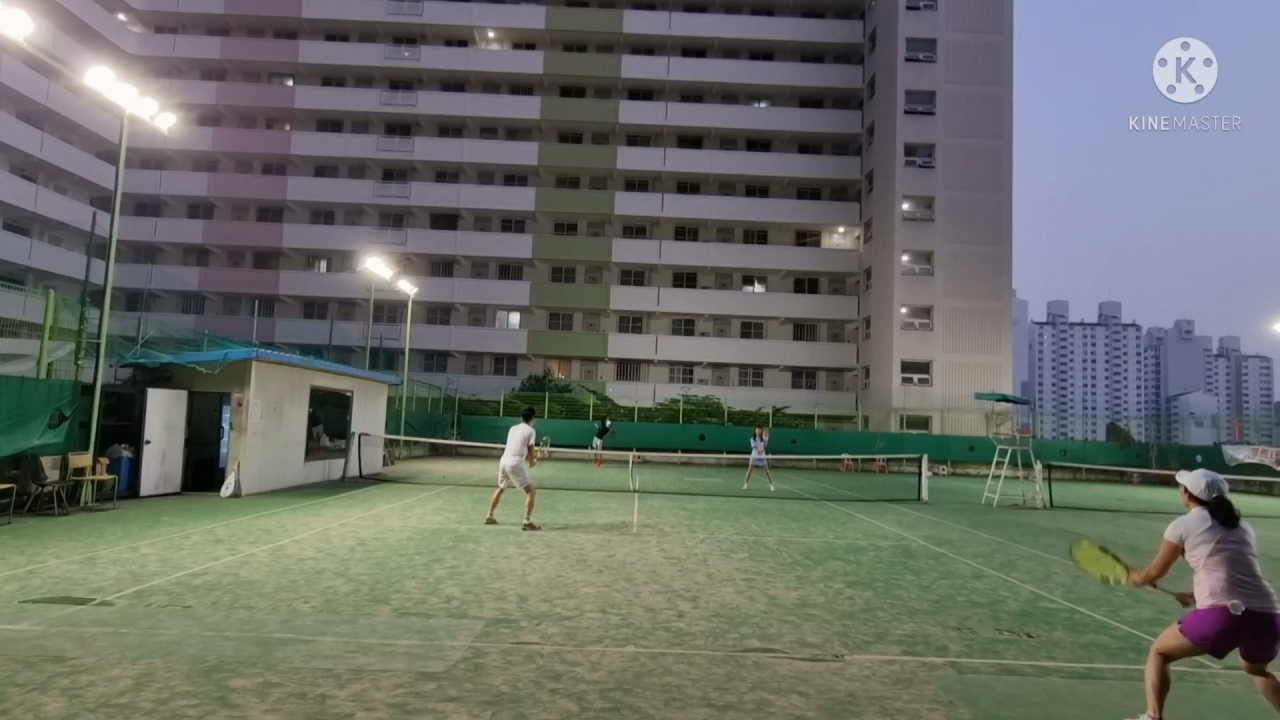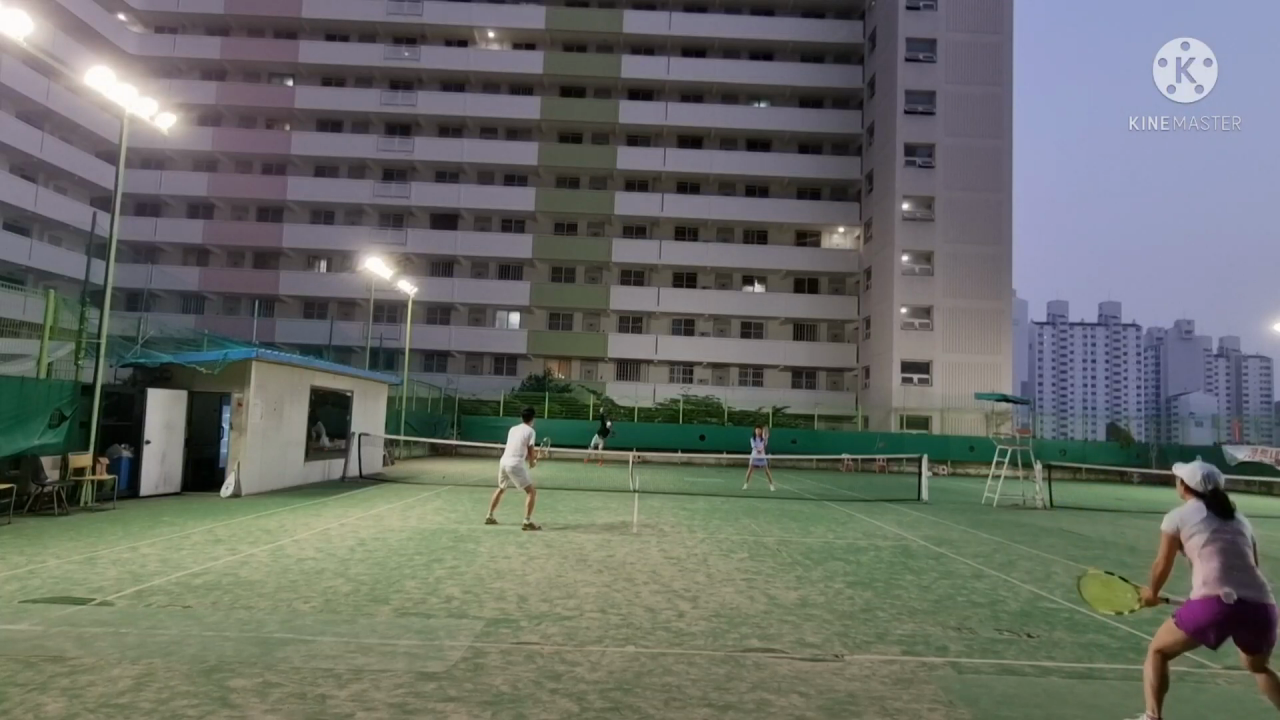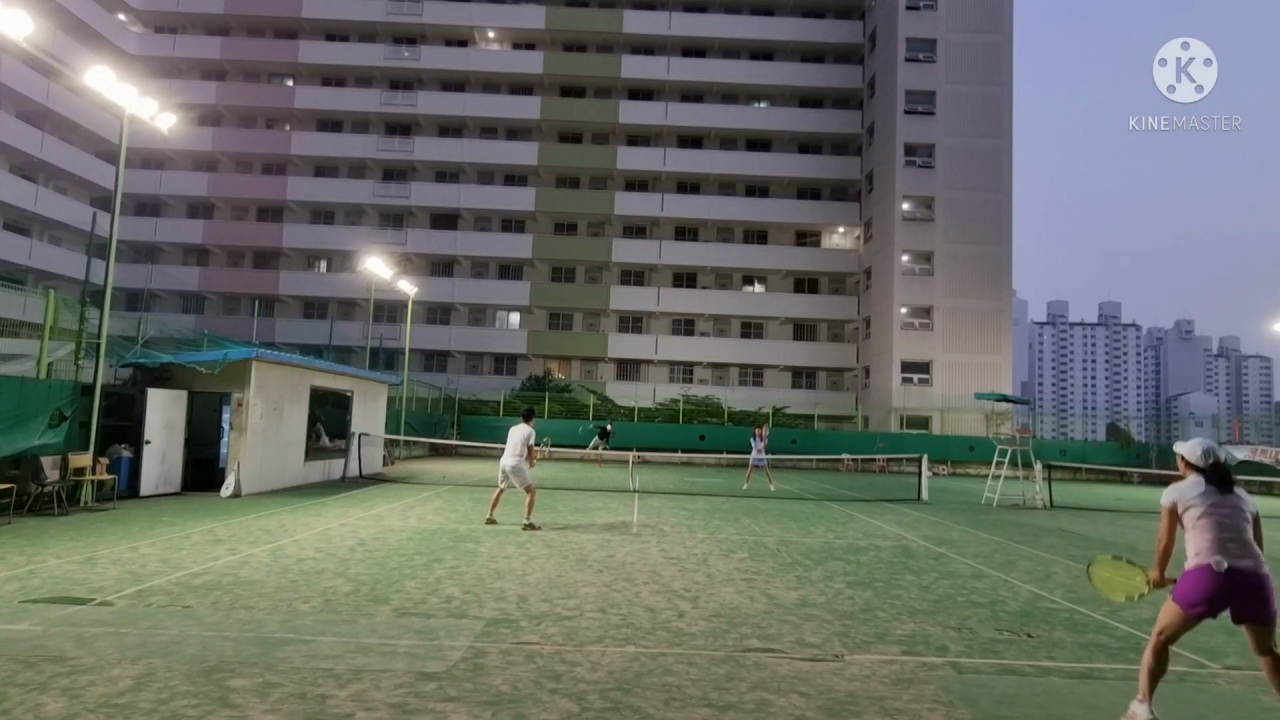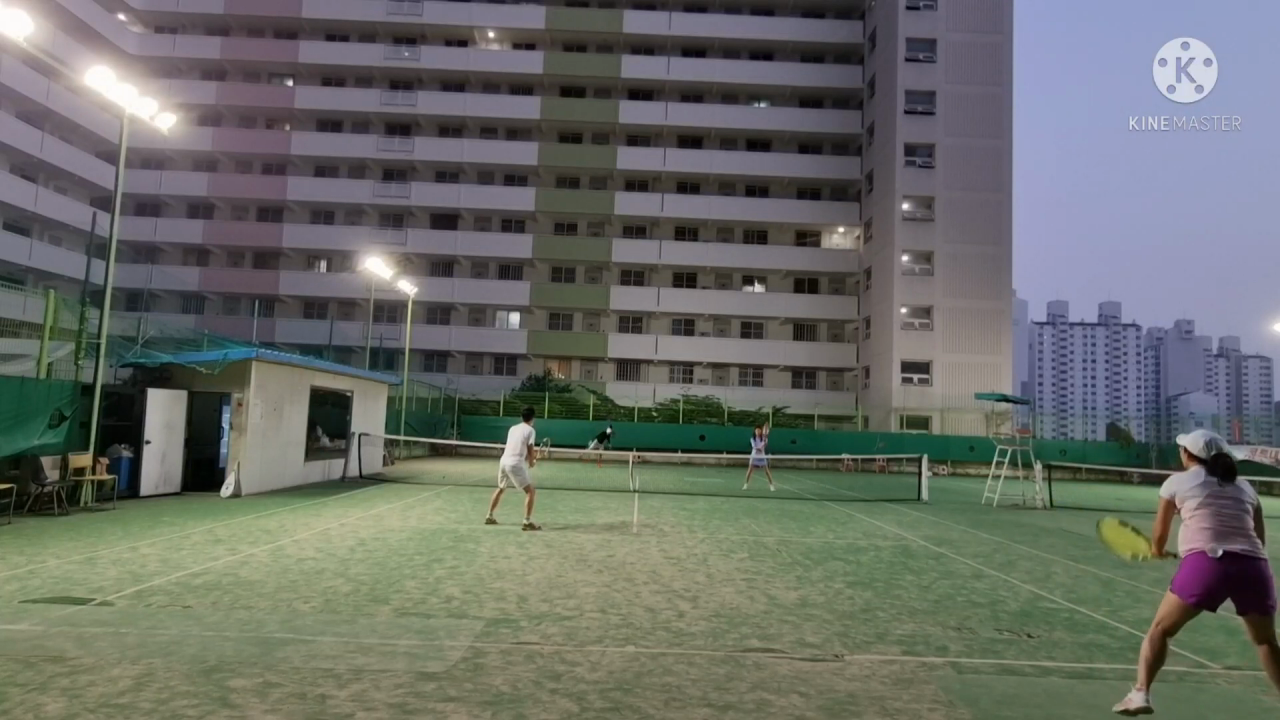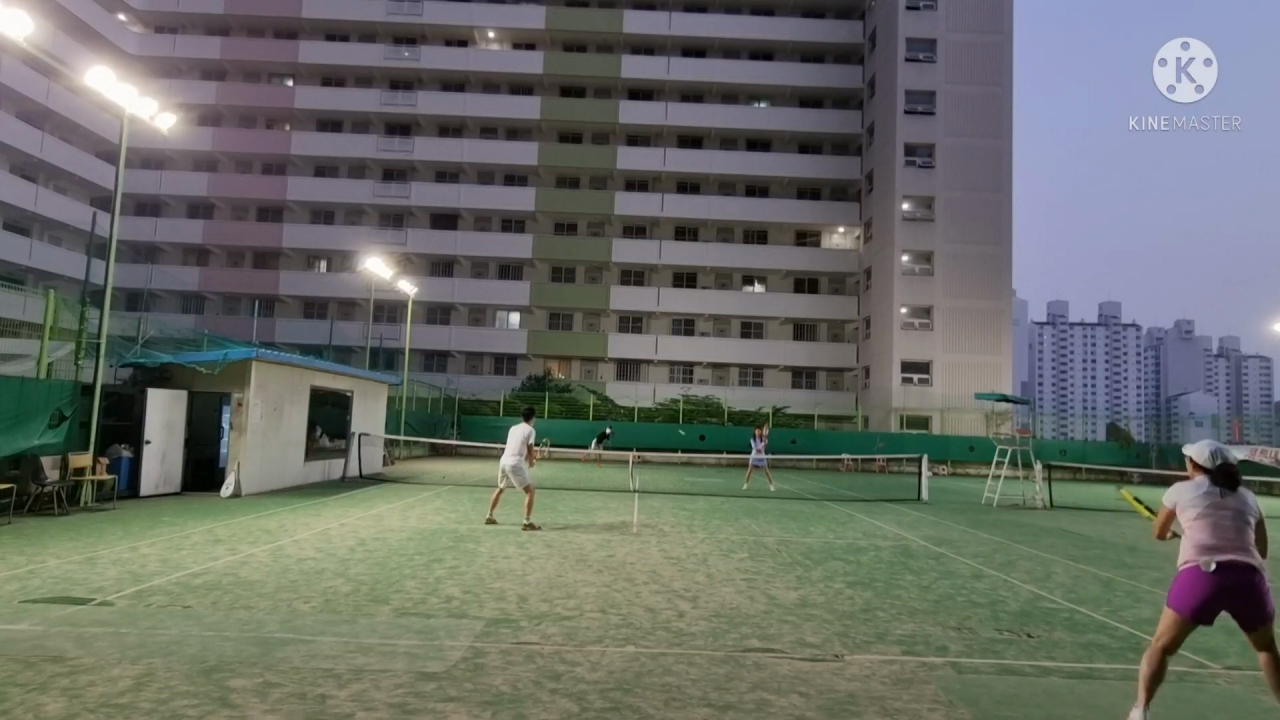
dt=0.1s
person 1, frame 1
left shoulder: (1184, 525)
right shoulder: (1242, 527)
left elbow: (1157, 570)
left wrist: (1139, 578)
left hip: (1222, 614)
left knee: (1159, 652)
right knee: (1255, 669)
person 1, frame 2
left shoulder: (1178, 517)
right shoulder: (1239, 520)
left elbow: (1162, 567)
left wrist: (1150, 593)
left hip: (1215, 604)
left knee: (1157, 652)
right knee: (1258, 668)
person 1, frame 3
left shoulder: (1177, 490)
right shoulder: (1242, 496)
left elbow: (1165, 542)
left wrist: (1158, 574)
left hip: (1209, 575)
right hip: (1255, 580)
left knee: (1160, 638)
person 1, frame 4
left shoulder: (1178, 482)
right shoulder: (1244, 487)
left elbow: (1160, 531)
left wrist: (1157, 549)
left hip: (1205, 566)
right hip: (1252, 568)
left knee: (1159, 631)
left ankle: (1140, 696)
person 1, frame 5
left shoulder: (1180, 491)
right shoulder: (1248, 498)
left elbow: (1159, 532)
left wrist: (1168, 533)
left hip: (1201, 578)
right hip: (1248, 580)
left knee: (1160, 648)
